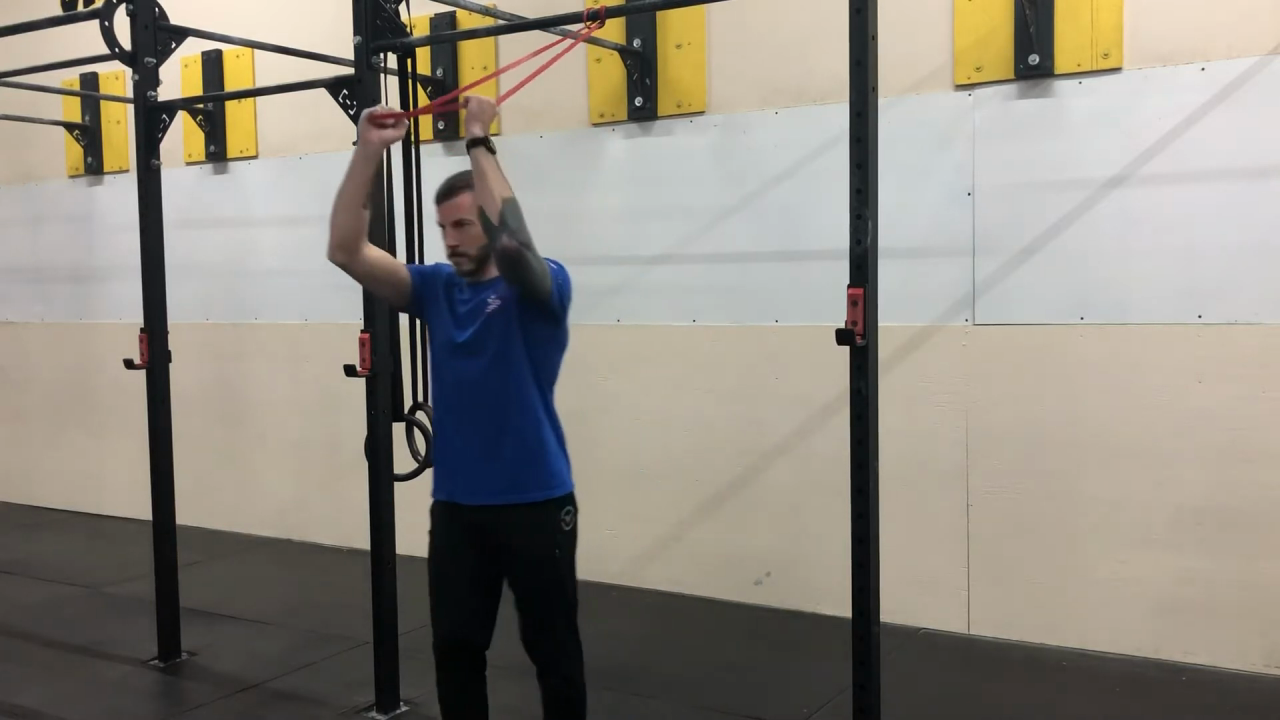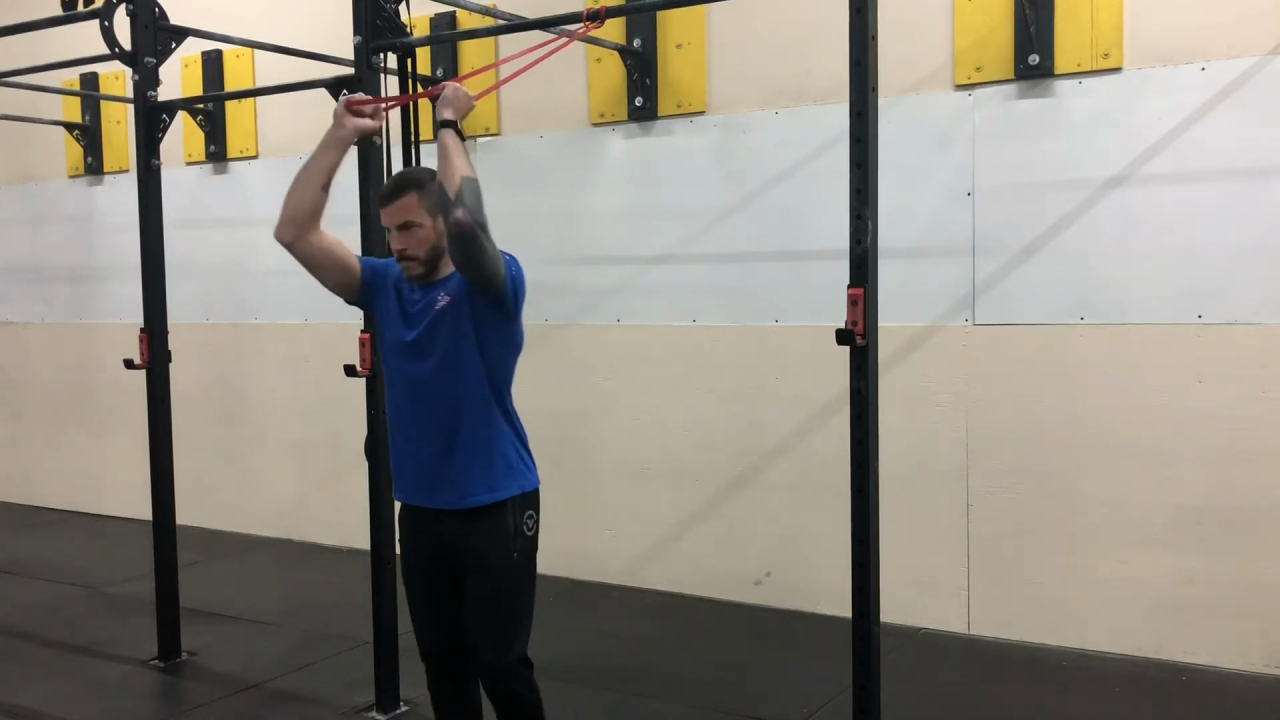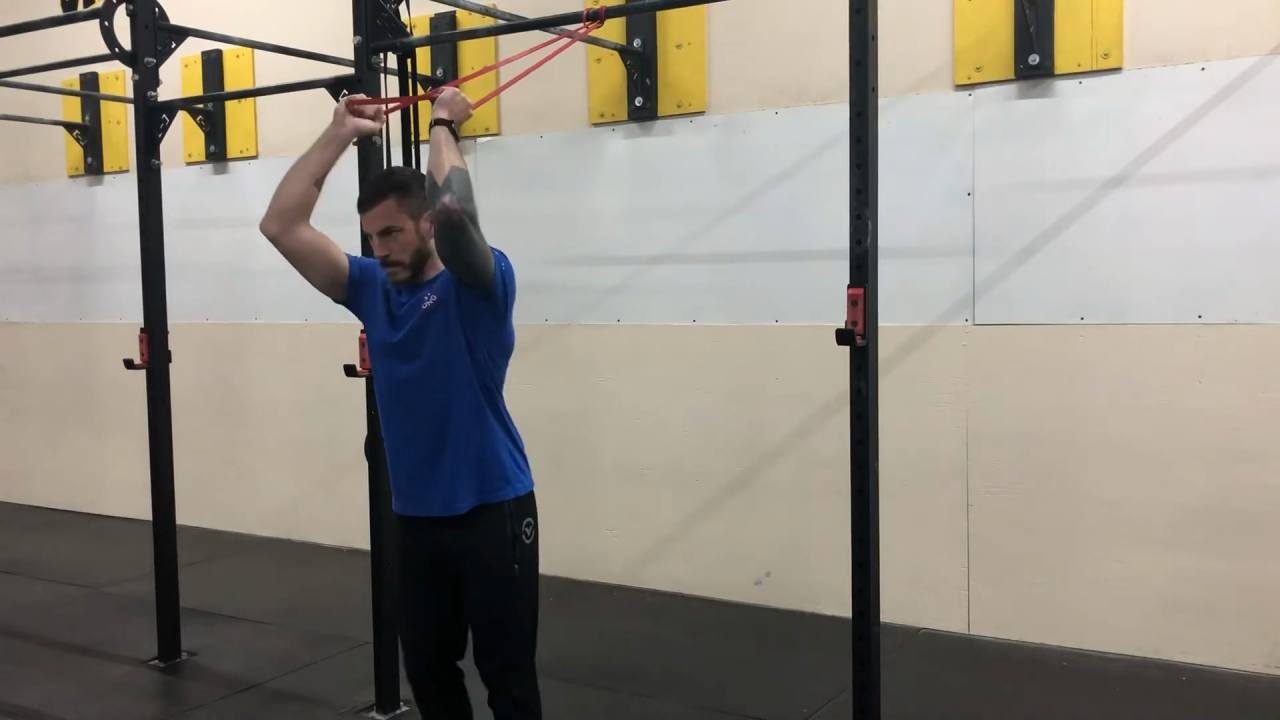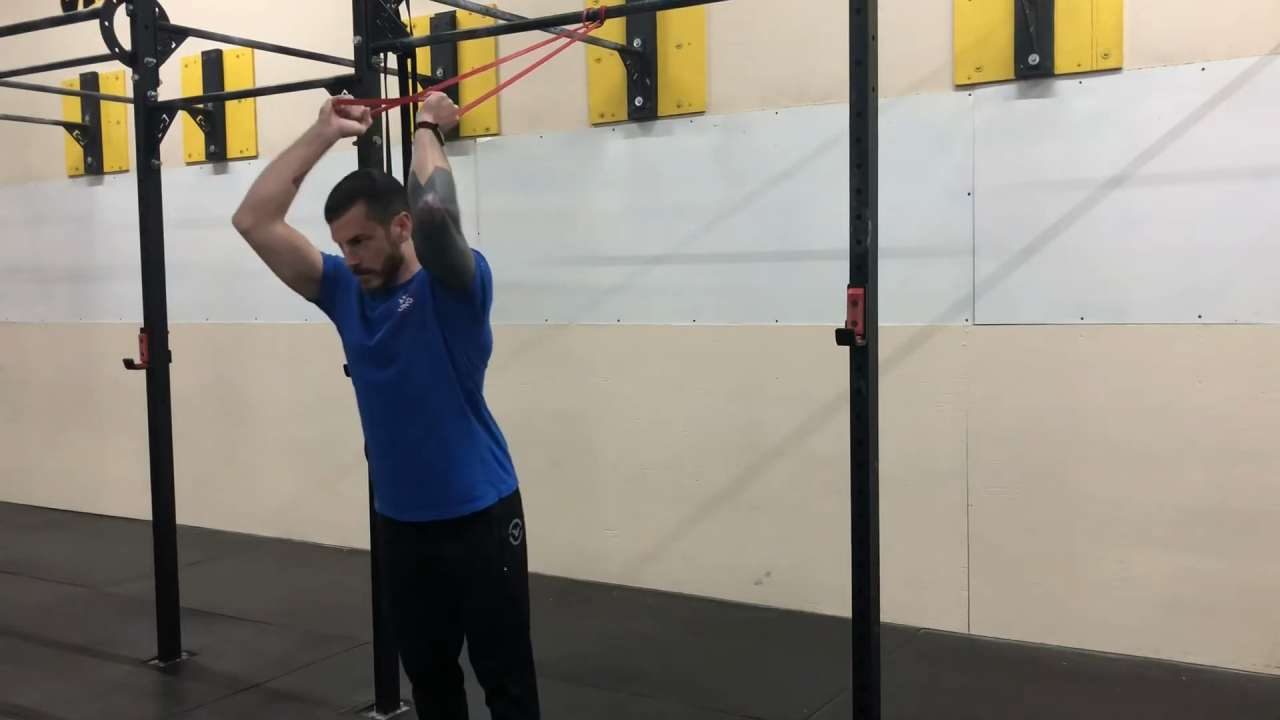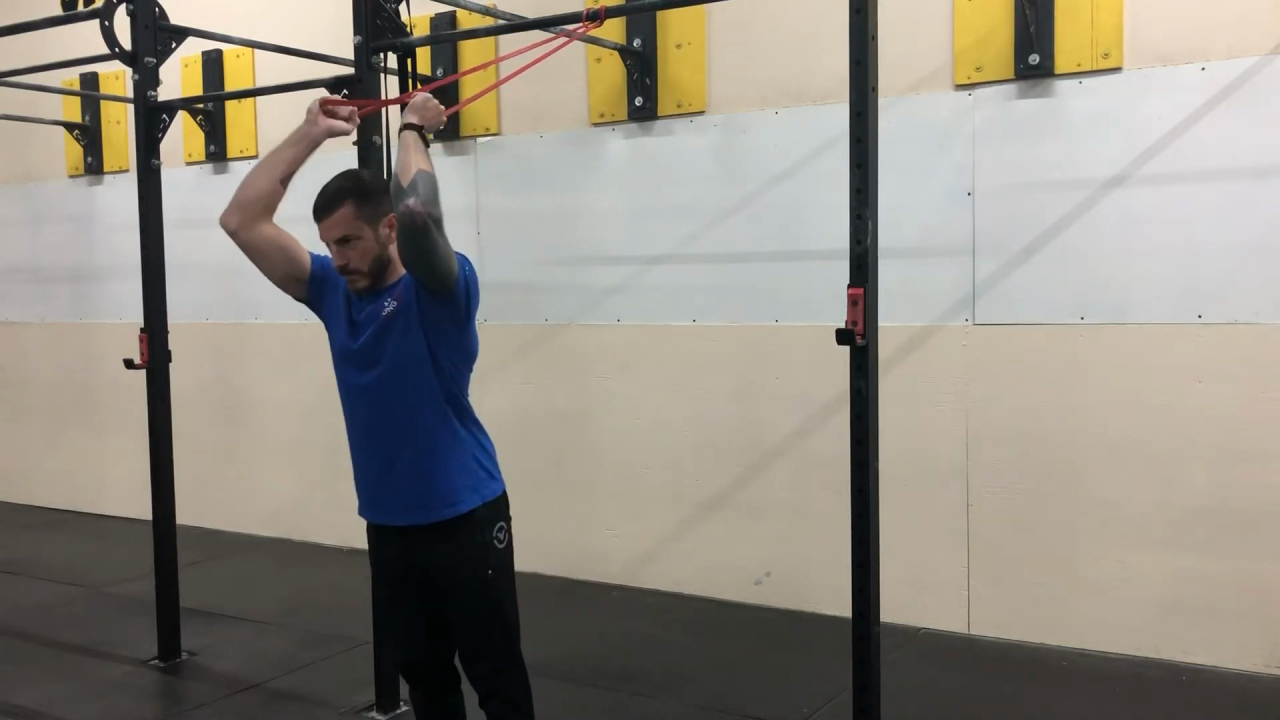
dt=0.3s
person 1, frame 1
left shoulder: (543, 284)
right shoulder: (435, 288)
left elbow: (511, 242)
right elbow: (346, 251)
left wrist: (478, 141)
right wrist: (368, 152)
left hip: (536, 501)
right hip: (456, 504)
left knee: (552, 648)
right knee: (455, 649)
person 1, frame 2
left shoulder: (493, 283)
right shoulder: (384, 287)
left elbow: (468, 221)
right elbow: (294, 231)
left wrist: (449, 126)
right wrist: (340, 135)
left hip: (496, 506)
right hip: (423, 510)
left knee: (500, 661)
right knee: (444, 661)
person 1, frame 3
left shoulder: (482, 281)
right shoulder: (370, 288)
left elbow: (454, 209)
right elbow: (281, 224)
left wrist: (443, 123)
right wrist: (341, 132)
left hip: (492, 511)
right hip: (417, 516)
right knee: (428, 666)
person 1, frame 4
left shoulder: (456, 284)
right shoulder: (343, 291)
left elbow: (435, 210)
right elbow: (254, 220)
left wrist: (428, 126)
right wrist: (324, 133)
left hip: (478, 515)
right hip: (401, 521)
person 1, frame 5
left shoulder: (442, 287)
right shoulder: (332, 292)
left elbow: (419, 213)
right elbow: (242, 220)
left wrist: (412, 128)
right wrist: (312, 132)
left hip: (463, 517)
right hip: (390, 524)
